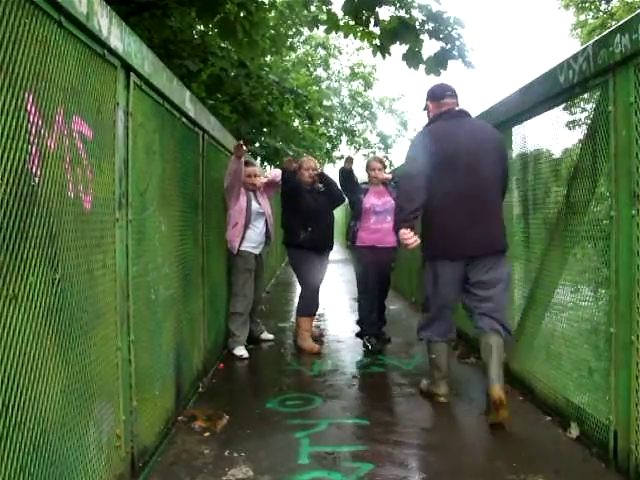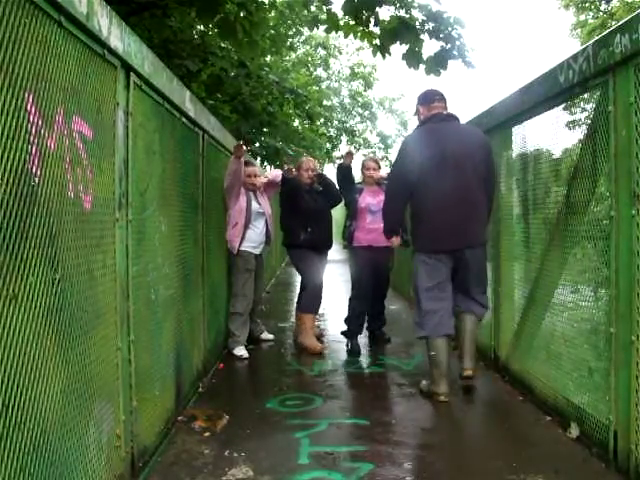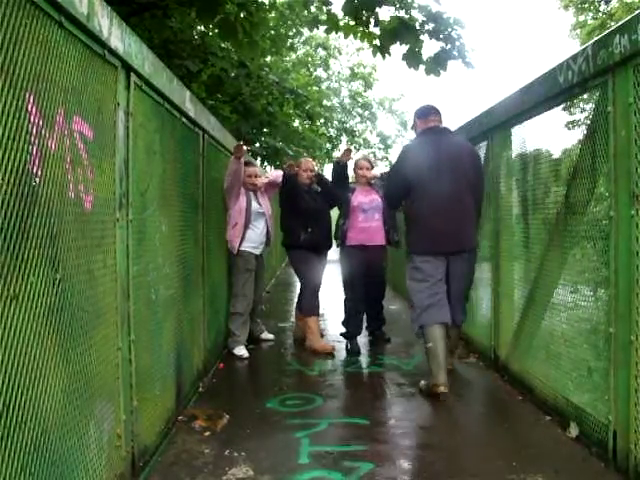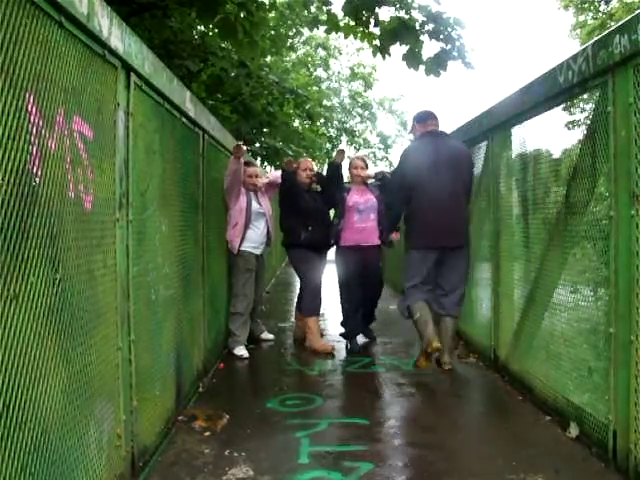
dt=0.2s
person 1, frame 1
left shoulder: (429, 137)
right shoulder: (490, 134)
left elbow: (412, 183)
left wrist: (405, 224)
left hip: (444, 242)
right hip: (490, 241)
left knee: (440, 315)
right knee: (491, 315)
left ankle: (438, 384)
right ankle: (496, 386)
person 1, frame 2
left shoulder: (416, 141)
right shoulder: (477, 137)
left elbow: (398, 189)
right elbow: (490, 186)
left wrist: (390, 229)
left hip: (431, 237)
right hip: (472, 235)
left knee: (434, 308)
right knee: (471, 298)
left ankle: (439, 384)
right ankle: (468, 364)
person 1, frame 3
left shoulder: (412, 151)
right shoulder: (468, 149)
left elbow: (393, 190)
right elbow: (479, 193)
left wrist: (392, 207)
left hip: (425, 241)
right hip: (463, 239)
left knee: (431, 306)
right knee: (456, 302)
left ankle: (438, 377)
right ankle: (445, 361)
person 1, frame 4
left shoulder: (413, 152)
right shoulder: (463, 151)
left elbow: (396, 192)
left wrist: (391, 226)
left hip: (422, 236)
right hip: (457, 235)
left knee: (416, 290)
right knee: (450, 296)
left ankle: (429, 338)
right ankle: (446, 355)
person 2, frame 1
left shoulder: (262, 193)
right shoulder: (236, 192)
left elbow: (279, 176)
right elbow: (234, 176)
left wrist: (265, 179)
right wrist: (238, 158)
left hip: (258, 251)
right hip: (243, 250)
left knee: (256, 296)
right knee: (242, 297)
left ankle: (254, 328)
right ankle: (237, 340)
person 2, frame 2
left shoulder: (262, 193)
right shoulder: (236, 193)
left elbow: (279, 176)
right elbow: (233, 176)
left wrist: (266, 179)
right wrist: (237, 158)
left hip: (258, 251)
right hip: (243, 250)
left knee: (256, 296)
right knee: (242, 297)
left ankle: (255, 328)
right ankle: (236, 340)
person 2, frame 3
left shoulder: (262, 193)
right shoulder: (236, 193)
left elbow: (280, 176)
right elbow: (233, 176)
left wrist: (267, 179)
right wrist: (237, 158)
left hip: (259, 251)
right hip: (243, 250)
left knee: (257, 296)
right knee: (242, 297)
left ankle: (255, 328)
right ankle: (237, 340)
person 2, frame 4
left shoulder: (262, 193)
right shoulder: (237, 193)
left elbow: (280, 177)
right elbow: (233, 176)
left wrist: (267, 179)
right wrist: (237, 159)
left hip: (259, 251)
right hip: (243, 250)
left knee: (257, 296)
right knee: (243, 297)
left ankle: (255, 328)
right ankle: (237, 340)
person 3, frame 1
left shoulder: (394, 190)
right shoulder: (360, 190)
right elbow: (347, 184)
left wrist: (391, 178)
right wrist: (347, 169)
left hip: (388, 247)
right hip: (365, 247)
left knee: (382, 290)
right knee: (367, 290)
left ankle: (377, 328)
right ankle: (368, 333)
person 3, frame 2
left shoulder: (388, 190)
right shoulder: (355, 190)
right elbow: (344, 182)
left wrist: (386, 178)
right wrist: (345, 165)
left hip: (384, 246)
right hip: (361, 247)
left knee: (380, 290)
right knee: (361, 289)
left ankle: (376, 328)
right ankle: (353, 334)
person 3, frame 3
left shoulder: (381, 189)
right shoulder: (348, 190)
right elbow: (337, 180)
left wrist: (380, 176)
right wrist: (341, 162)
left hip: (377, 246)
right hip: (353, 247)
left knee: (377, 289)
right knee: (354, 291)
left ankle: (376, 328)
right ankle: (351, 335)
person 3, frame 4
left shoulder: (376, 189)
right shoulder: (342, 190)
right elbow: (332, 180)
left wrist: (377, 175)
right wrist: (336, 162)
left hip: (373, 246)
right hip: (348, 247)
left knee: (374, 287)
right knee: (350, 292)
left ankle: (364, 323)
right ankle: (351, 334)
person 4, frame 1
left shoulder: (321, 193)
right shoulder: (293, 191)
left elbow: (339, 198)
right elbow: (288, 185)
left wrist: (324, 178)
right wrist: (289, 172)
left hip: (321, 248)
right hip: (301, 247)
left knee: (312, 287)
right knee: (311, 287)
left ankle: (301, 327)
right ankle: (303, 335)
person 4, frame 2
left shoulder: (319, 193)
right shoulder: (292, 191)
left elbow: (336, 198)
right elbow: (288, 188)
left wrist: (322, 178)
right wrist: (288, 177)
left hip: (320, 247)
right hip: (300, 246)
left knee: (309, 286)
right knee: (314, 284)
left ankle: (301, 329)
right ankle: (307, 335)
person 4, frame 3
left shoulder: (318, 194)
right shoulder: (291, 191)
left elbow: (335, 199)
right elbow: (287, 187)
left wrist: (321, 179)
right wrist: (289, 175)
left hip: (319, 248)
right hip: (300, 247)
left knee: (309, 287)
right knee: (312, 286)
left ankle: (300, 329)
right ankle: (313, 337)
person 4, frame 4
left shoulder: (318, 194)
right shoulder: (291, 191)
left elbow: (334, 199)
right elbow: (286, 186)
left wrist: (321, 178)
right wrist: (288, 172)
left hip: (319, 247)
right hip: (300, 246)
left knee: (308, 286)
right knee: (312, 285)
left ankle: (300, 328)
right ankle: (313, 337)
